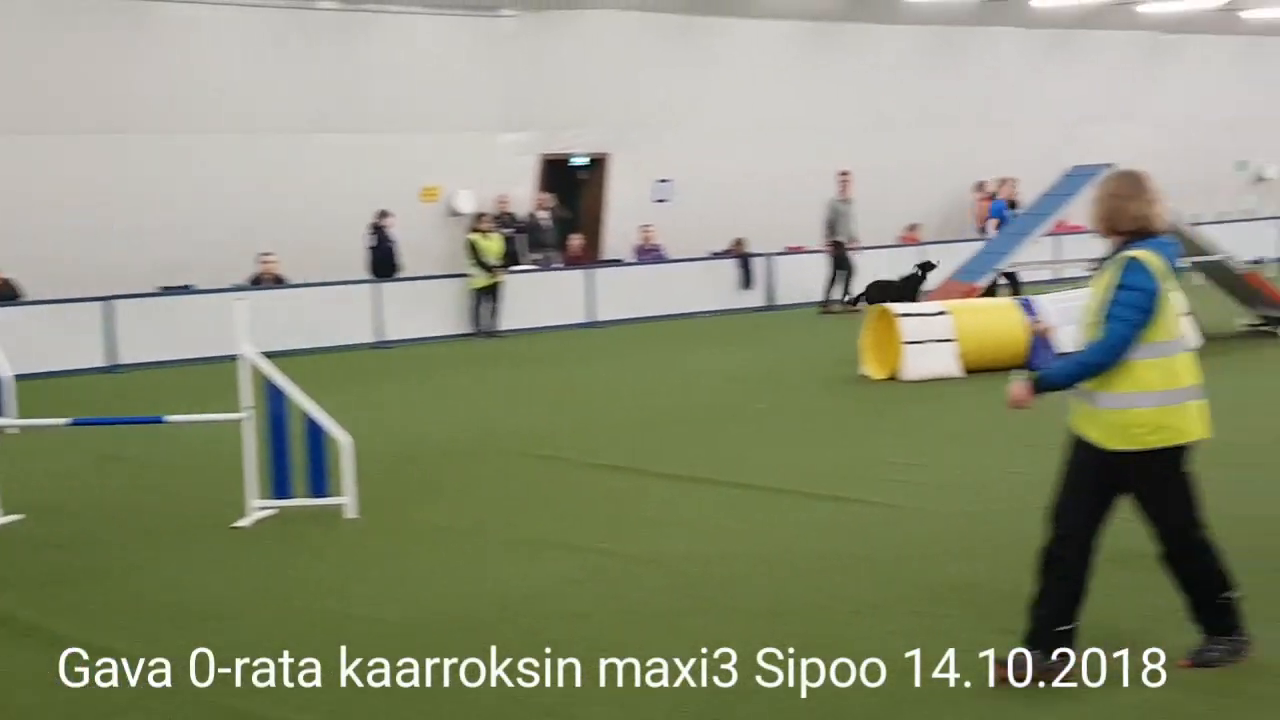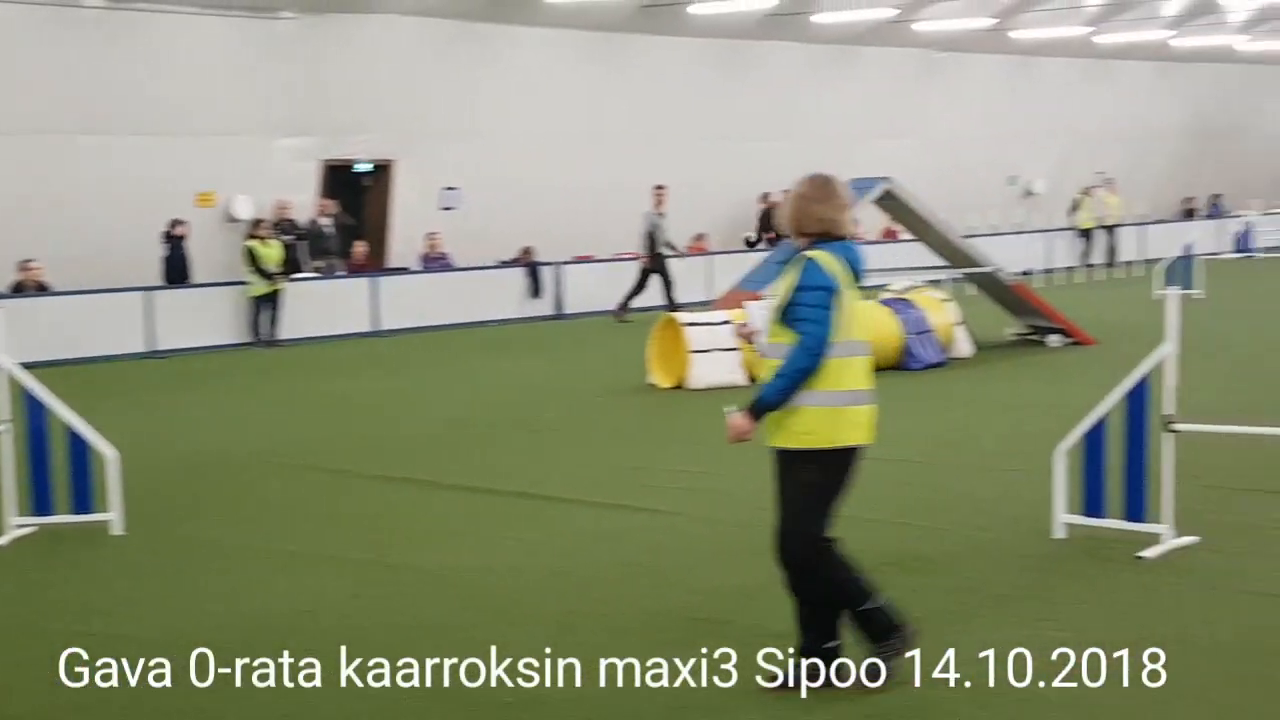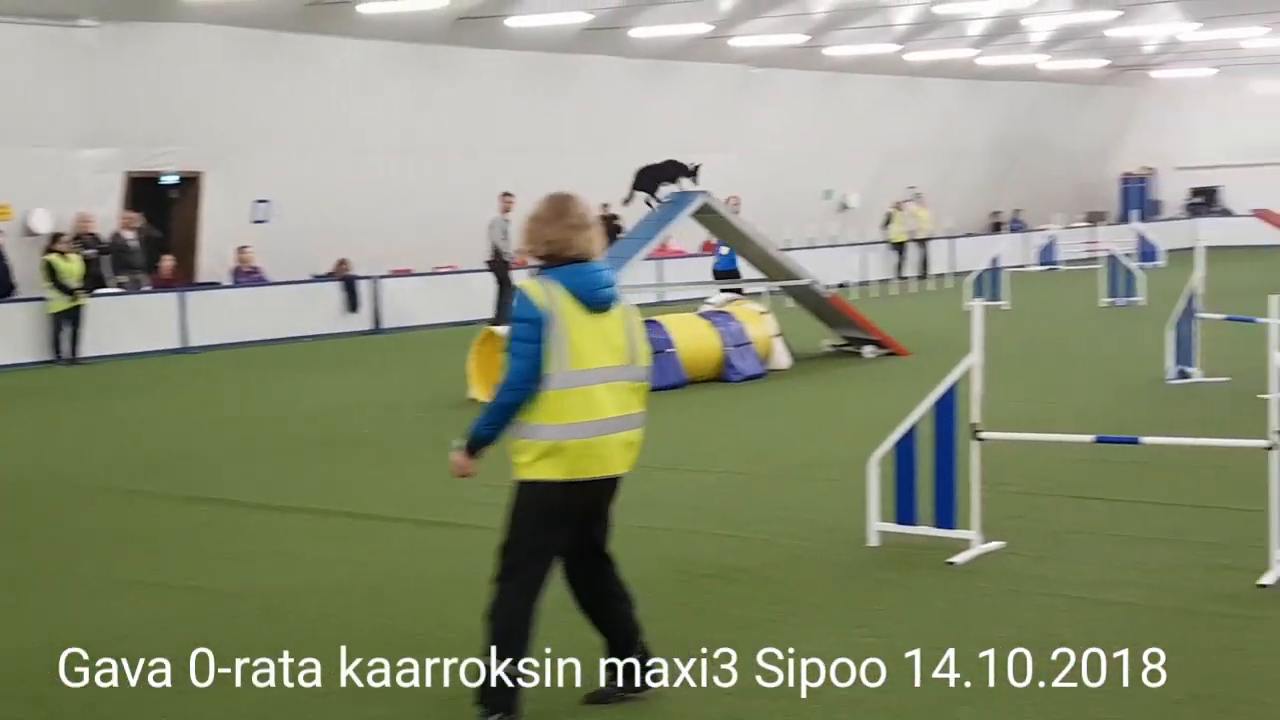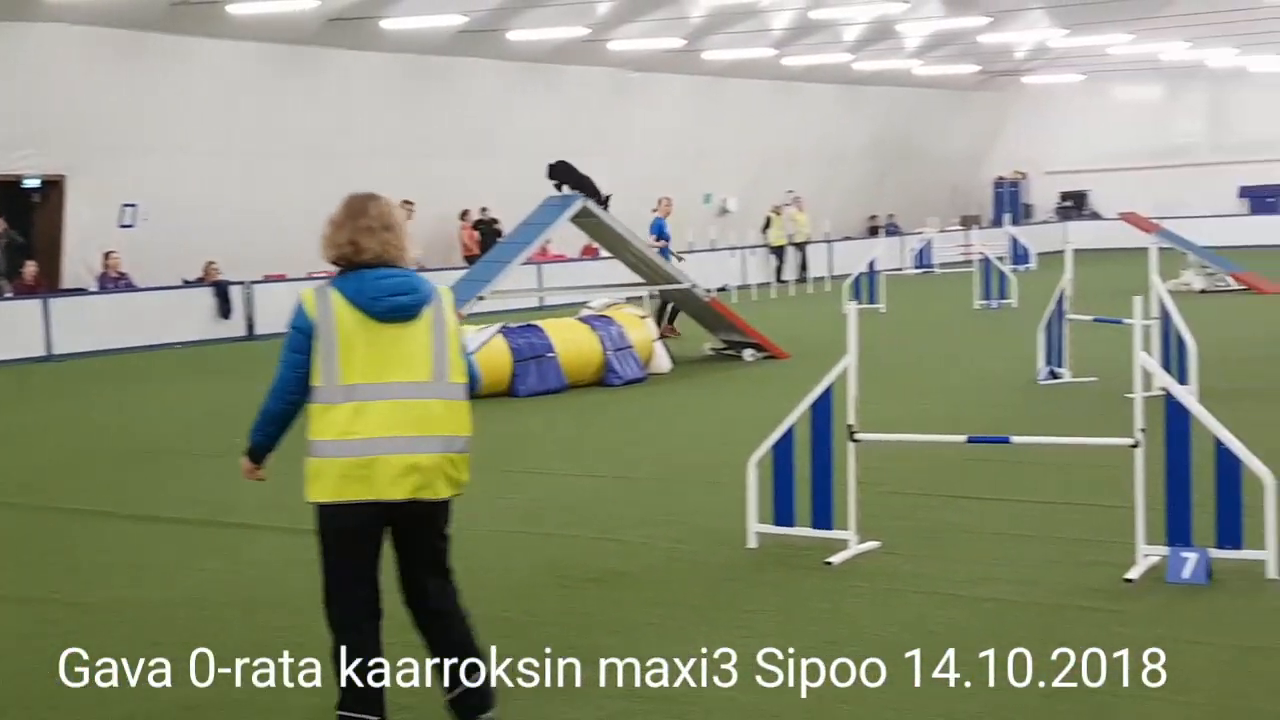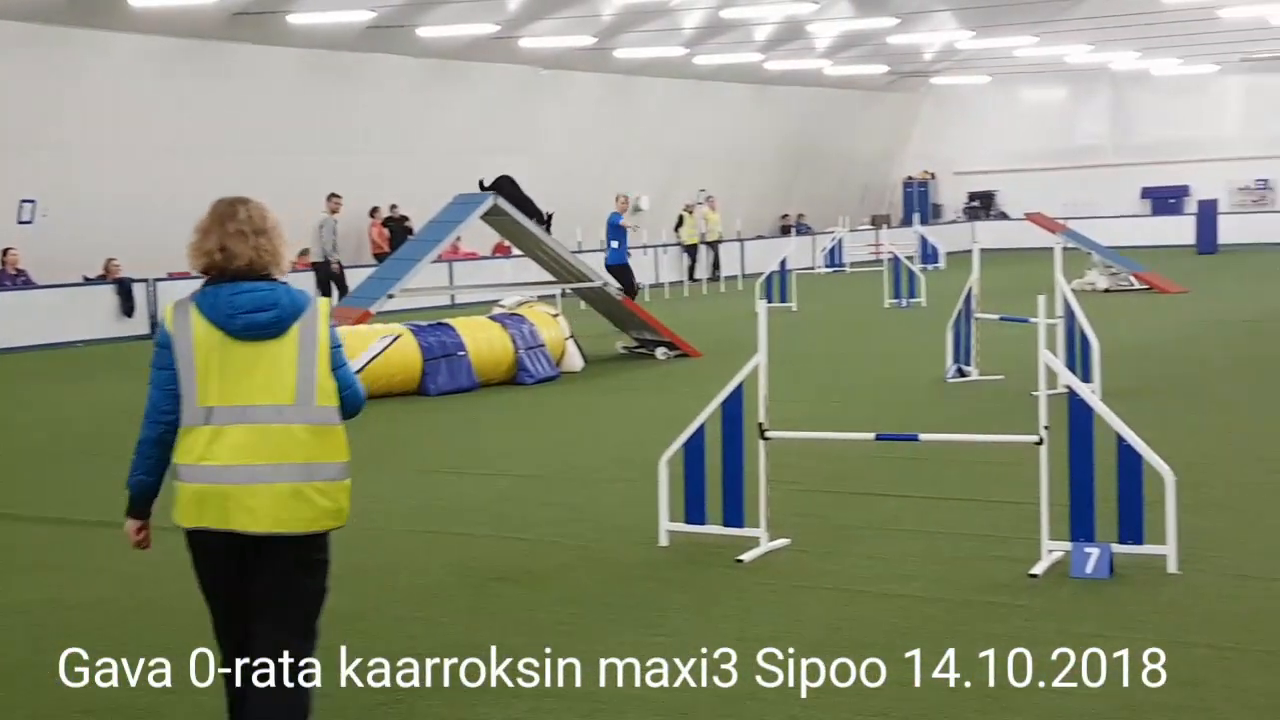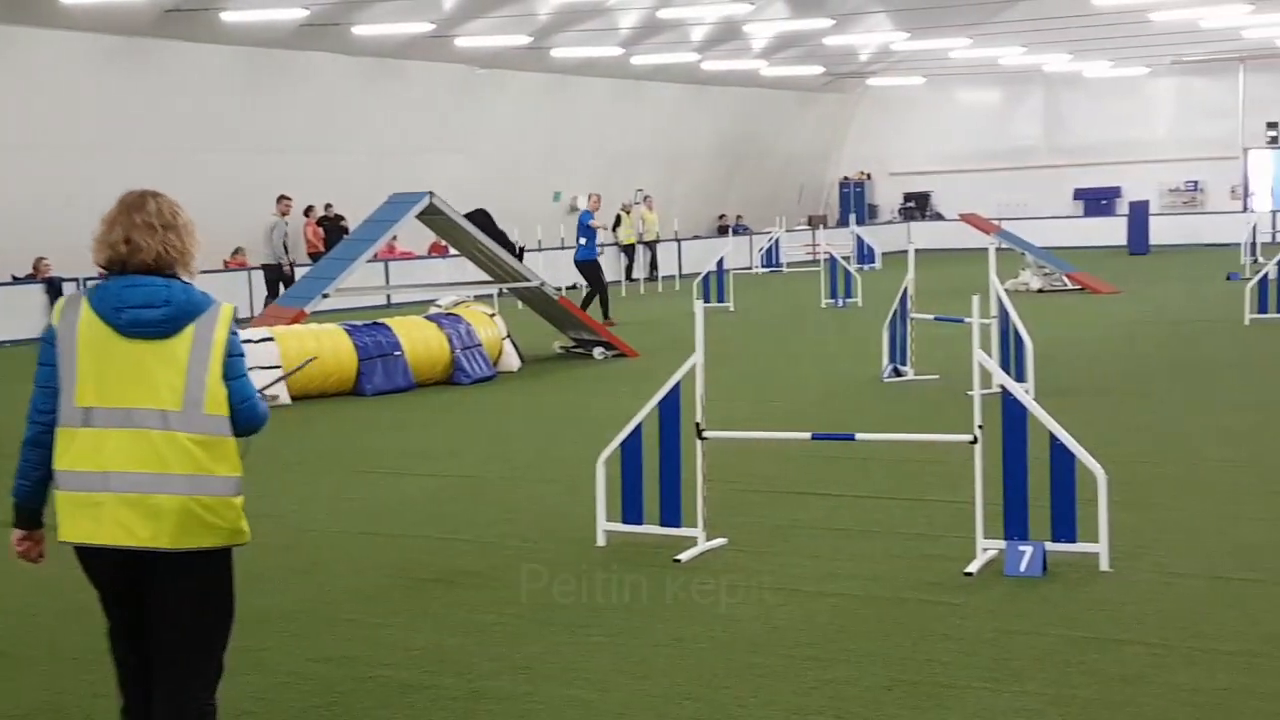
dt=0.3s
person 1, frame 1
left shoulder: (1136, 266)
right shoulder: (1127, 263)
left elbow: (1111, 349)
left wrist: (1037, 383)
left hip: (1147, 425)
right hip: (1103, 425)
left knee: (1178, 533)
right knee: (1069, 528)
left ankle: (1226, 631)
right ankle: (1049, 646)
person 1, frame 2
left shoulder: (813, 267)
right shoulder: (837, 262)
left elbow: (808, 354)
left wrist: (755, 411)
right wrist: (767, 341)
left hip: (816, 427)
right hip: (820, 425)
left knee: (802, 545)
right knee: (804, 541)
left ankle: (886, 632)
right ankle: (821, 655)
person 1, frame 3
left shoulder: (535, 295)
right shoulder: (612, 292)
left elbow: (519, 384)
right elbow: (640, 370)
left wrist: (472, 444)
left hip: (557, 457)
right hip: (607, 450)
left knee: (517, 578)
right knee: (589, 561)
right ankle: (632, 666)
person 1, frame 4
left shoulder: (319, 306)
right shoulder: (437, 299)
left elbow: (288, 393)
right elbow: (467, 383)
left wrist: (256, 450)
left hip: (349, 476)
right hip: (427, 472)
left knee: (352, 607)
right knee: (431, 587)
person 1, frame 5
left shoulder: (181, 321)
right shoulder: (312, 312)
left elbow: (160, 423)
right elbow: (351, 402)
left wrist: (139, 503)
left hip: (213, 505)
right hip: (300, 502)
left knee: (240, 637)
right knee: (286, 639)
person 1, frame 6
left shoulder: (69, 316)
right shoulder: (210, 316)
left elbow: (41, 423)
right elbow: (245, 418)
left wrist: (24, 514)
right wrist: (260, 402)
left hip: (97, 517)
right hip: (190, 517)
left knee: (135, 651)
right knee: (185, 667)
